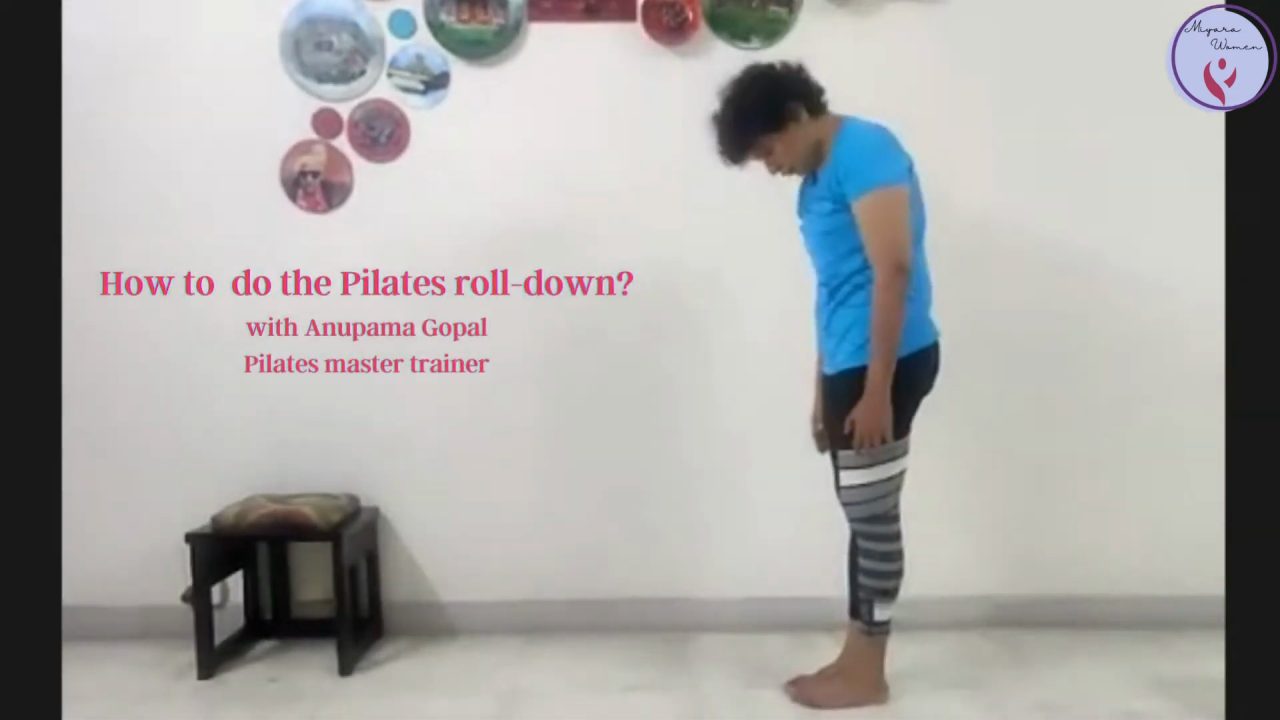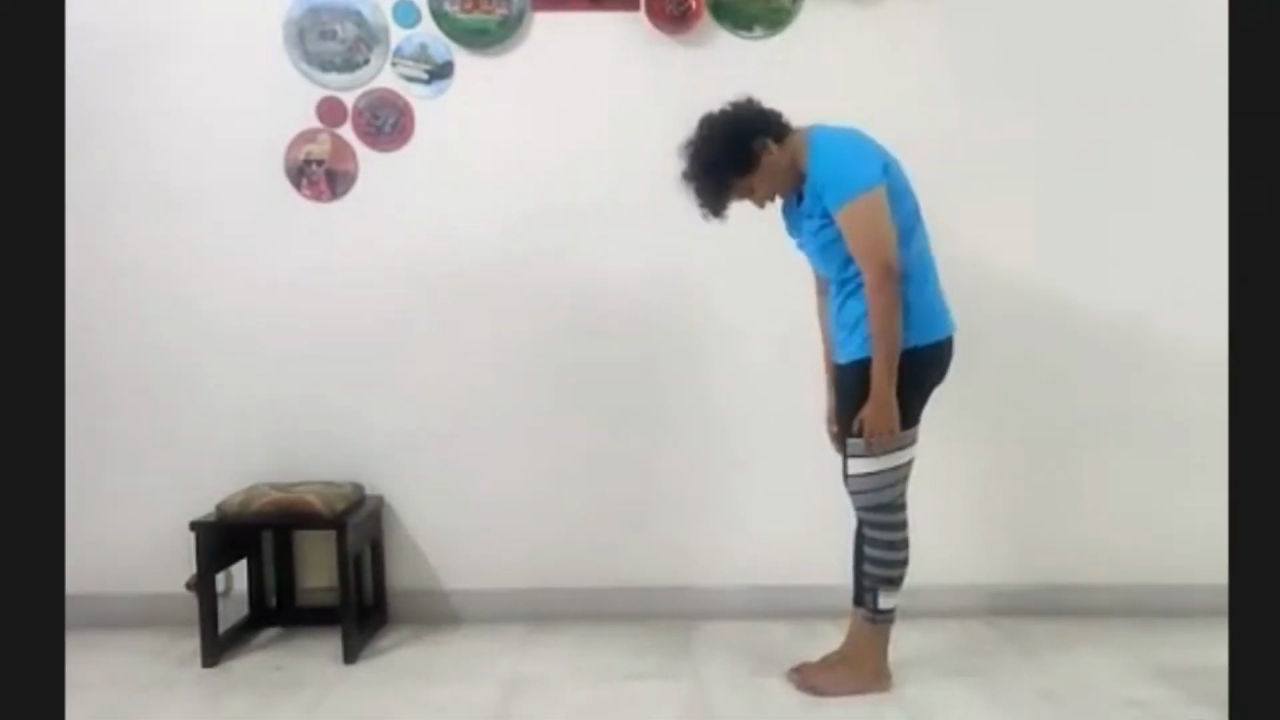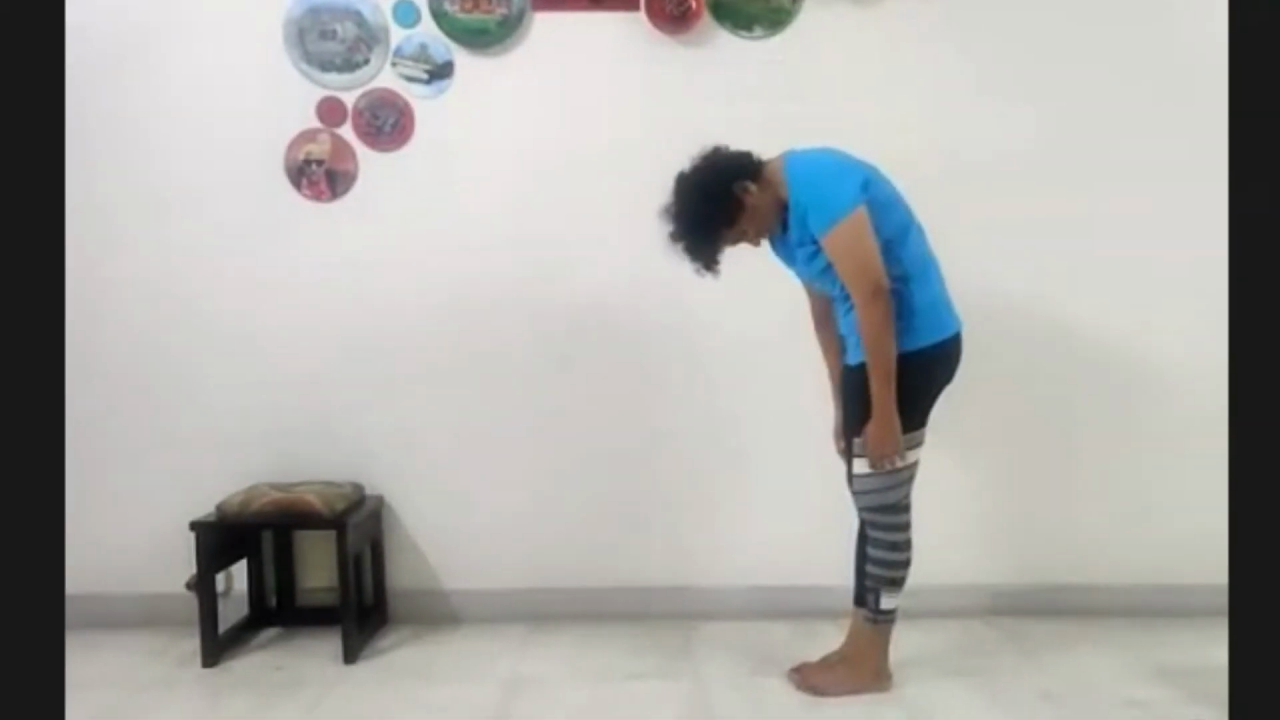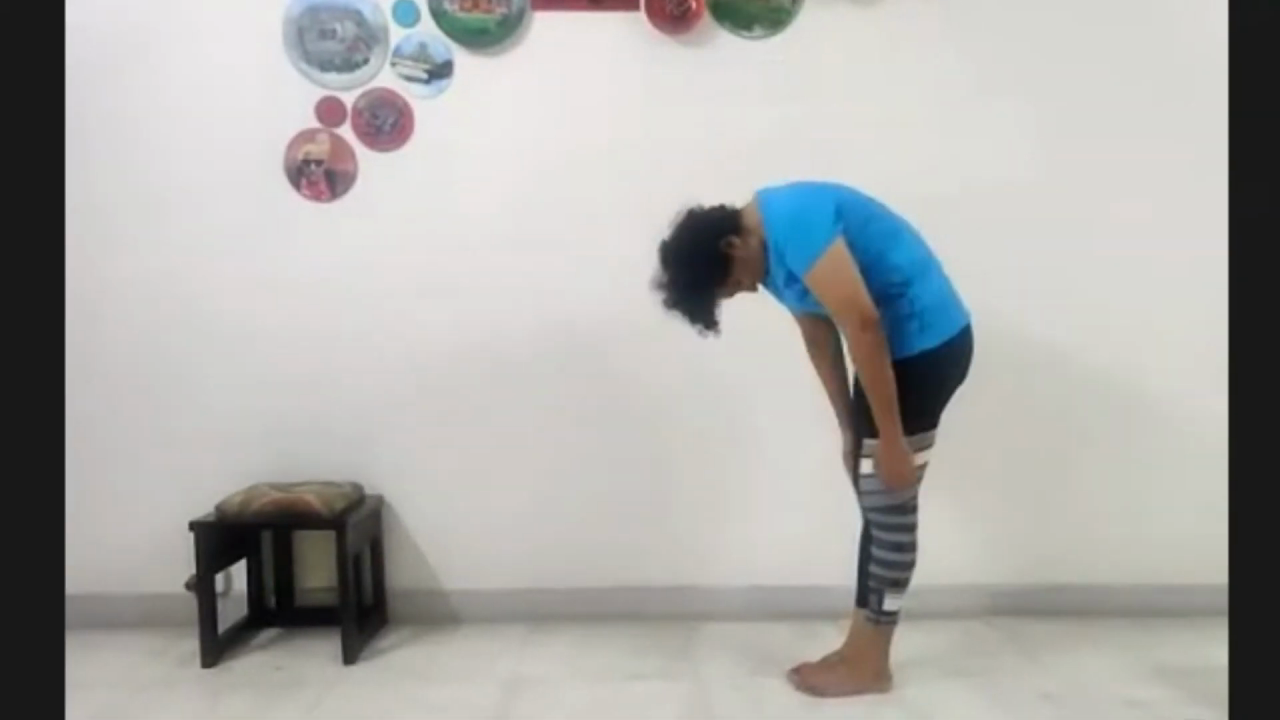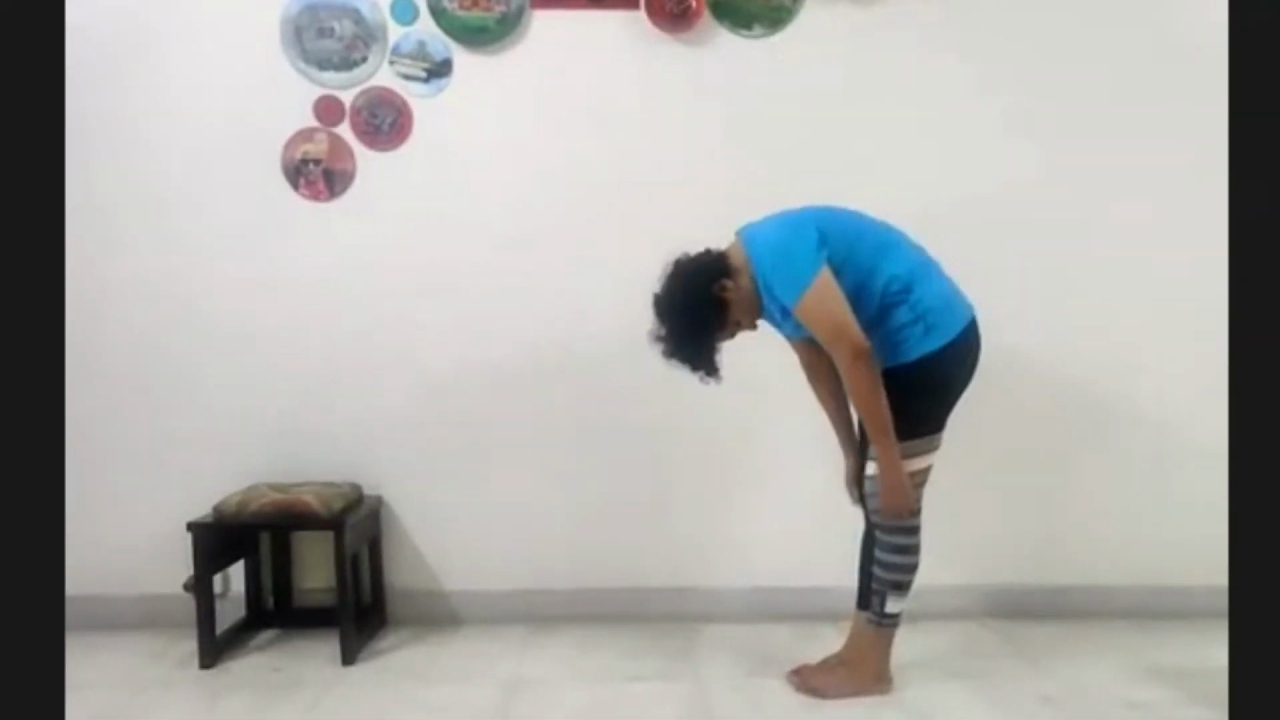
dt=0.4s
person 1, frame 1
left shoulder: (866, 151)
right shoulder: (818, 181)
left elbow: (892, 272)
left wrist: (878, 392)
right wrist: (823, 390)
left hip: (884, 365)
right hip: (849, 365)
left knee: (872, 516)
right knee: (862, 515)
left ankle: (867, 674)
right ankle: (856, 660)
person 1, frame 2
left shoulder: (840, 159)
right shoulder: (799, 196)
left elbow: (884, 276)
left wrist: (882, 393)
right wrist: (834, 392)
left hip: (903, 349)
right hip: (865, 353)
left knee: (878, 505)
right knee: (868, 503)
left ankle: (869, 663)
right ankle: (859, 648)
person 1, frame 3
left shoulder: (818, 184)
right shoulder: (785, 216)
left elbow: (874, 294)
left wrist: (883, 411)
right wrist: (842, 405)
left hip: (913, 346)
right hip: (877, 350)
left knee: (882, 505)
right knee: (872, 503)
left ankle: (870, 663)
right ankle: (859, 648)
person 1, frame 4
left shoulder: (793, 222)
right shoulder: (773, 246)
left elbow: (863, 324)
right elbow: (820, 336)
left wrist: (891, 437)
right wrist: (850, 429)
left hip: (925, 342)
right hip: (900, 345)
left knee: (888, 505)
right knee: (875, 502)
left ankle: (869, 664)
right ankle: (860, 648)
person 1, frame 5
left shoulder: (777, 256)
right shoulder: (761, 271)
left elbow: (854, 353)
right elbow: (818, 362)
left wrist: (887, 458)
right wrist: (853, 454)
left hip: (931, 341)
right hip: (907, 345)
left knee: (893, 509)
right knee: (877, 503)
left ankle: (869, 666)
right ankle: (860, 651)
